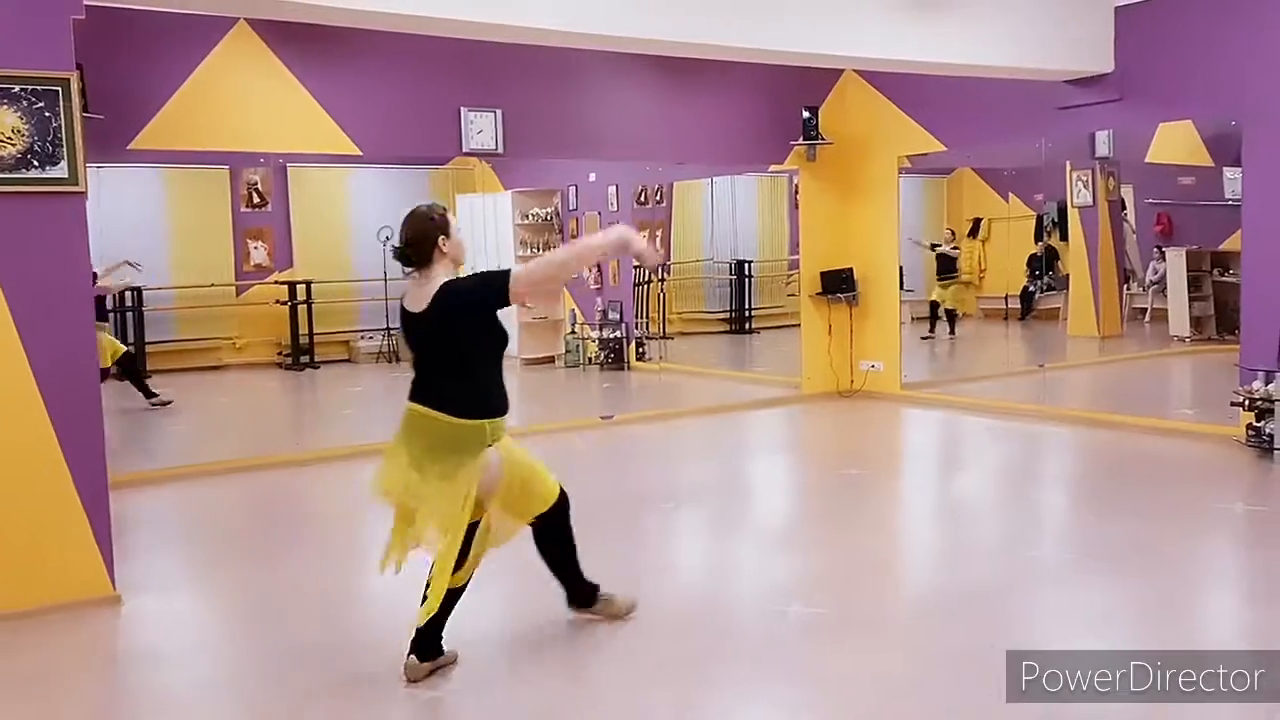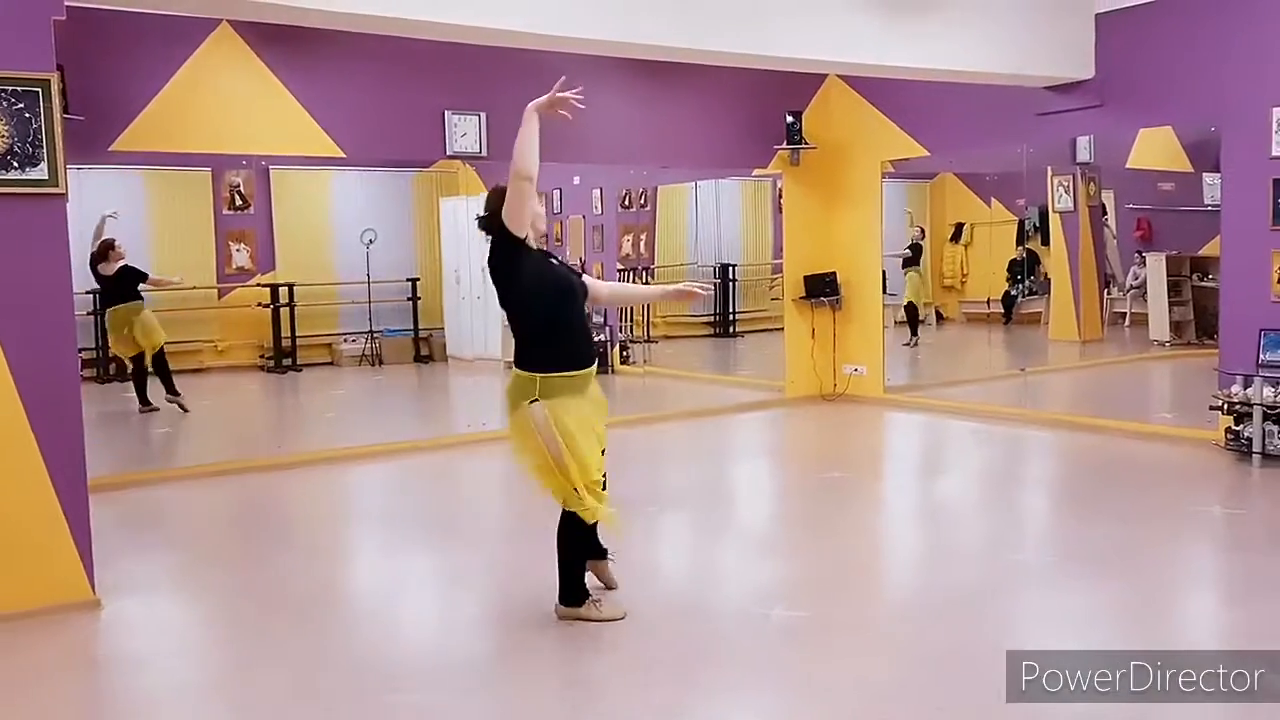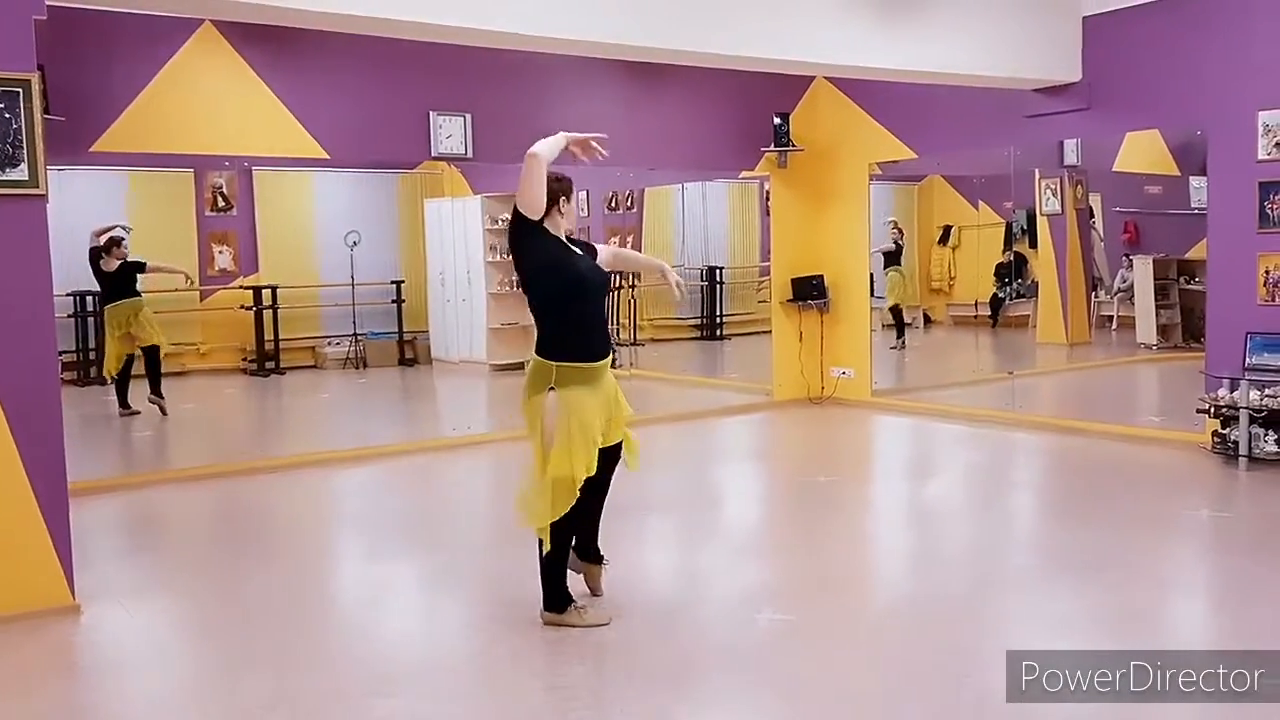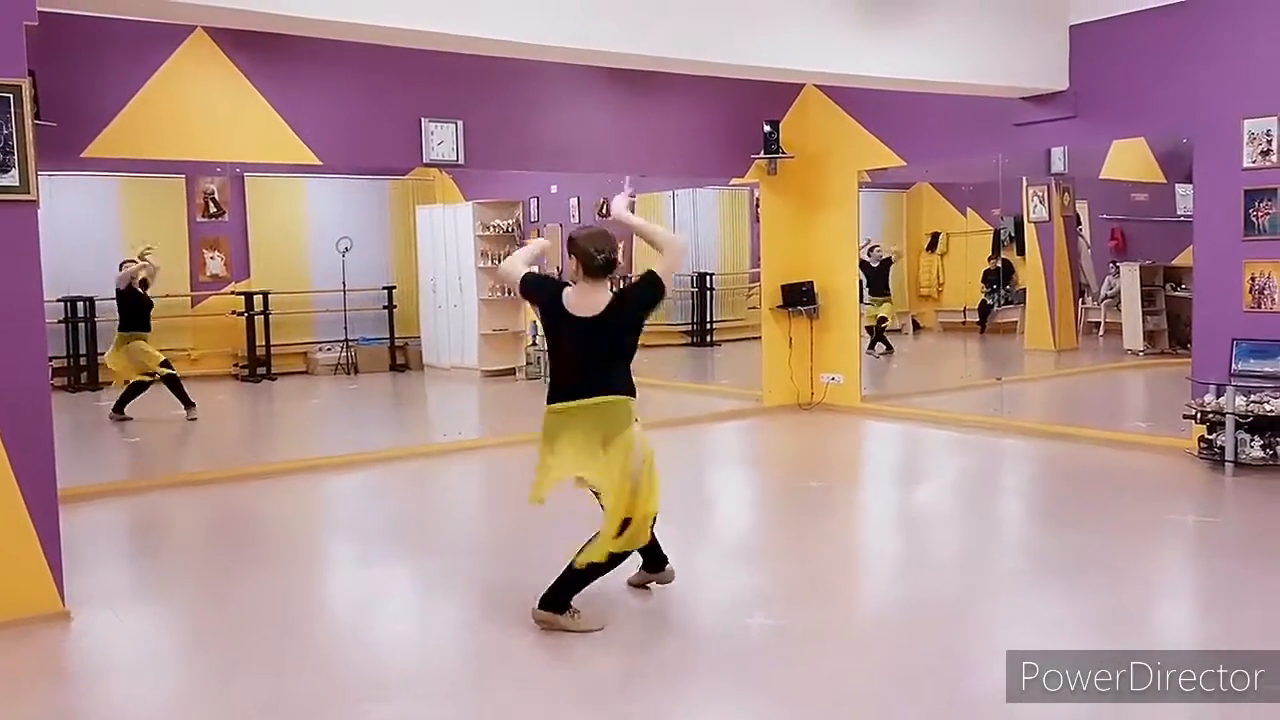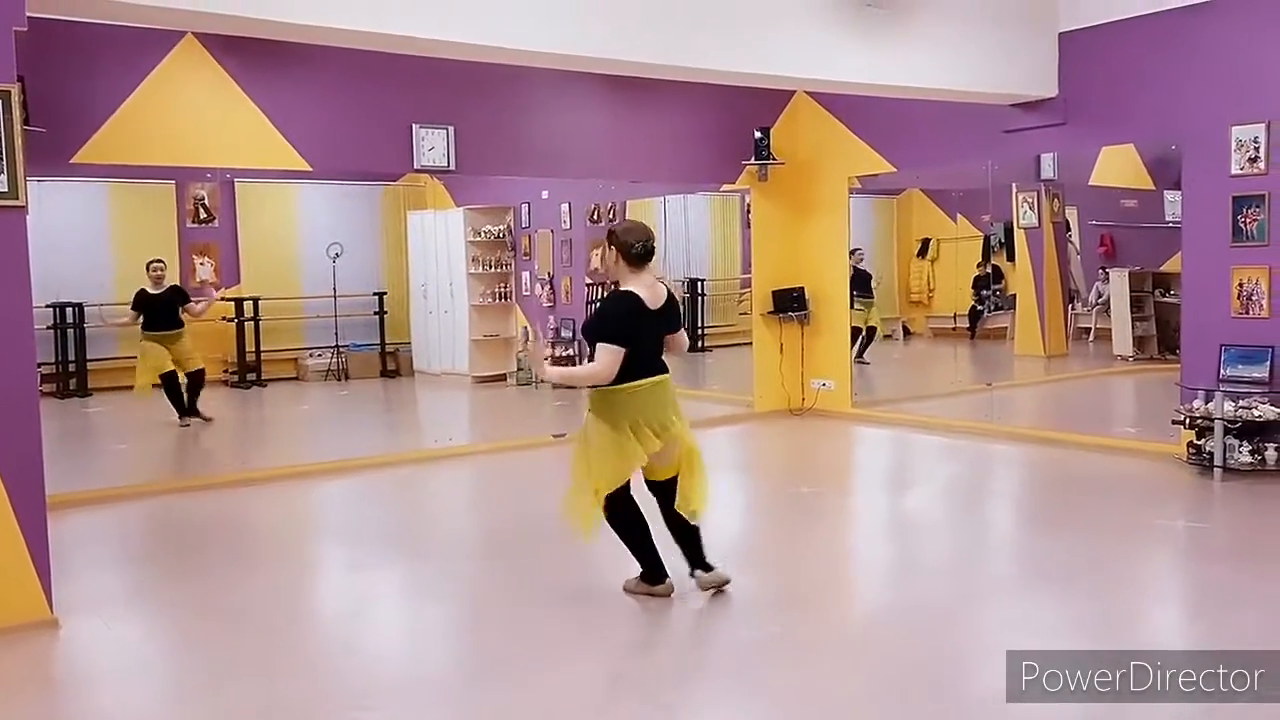
dt=0.5s
person 1, frame 1
left shoulder: (413, 303)
right shoulder: (461, 297)
right elbow: (546, 271)
right wrist: (617, 238)
left hip: (427, 434)
right hip: (471, 441)
left knee: (461, 538)
right knee: (550, 505)
left ankle: (425, 651)
right ankle: (584, 597)
person 1, frame 2
left shoulder: (546, 263)
right shoulder: (507, 259)
left elbow: (605, 292)
right elbow: (522, 179)
left wrist: (669, 291)
right wrist: (534, 112)
left hip: (574, 388)
right hip: (546, 396)
left knee: (585, 480)
right knee: (582, 489)
left ankle: (590, 553)
right ankle: (573, 598)
person 1, frame 3
left shoulder: (572, 249)
right shoulder: (532, 242)
left elbow: (613, 256)
right elbow: (535, 158)
left wrist: (658, 266)
right wrist: (568, 139)
left hip: (592, 377)
right hip: (562, 384)
left knee: (607, 458)
right knee: (565, 489)
left ankle: (586, 551)
right ankle: (556, 604)
person 1, frame 4
left shoulder: (552, 296)
right shoulder: (628, 304)
left elbow: (509, 270)
right elbow: (674, 250)
left wrist: (535, 245)
right wrist: (625, 217)
left hip: (563, 422)
right hip: (610, 422)
left knee: (625, 500)
right knee: (629, 517)
left ankle: (654, 562)
right ankle: (554, 604)
person 1, frame 5
left shoulder: (619, 304)
right shoulder: (664, 295)
left elbow: (604, 370)
right elbow: (679, 346)
left wrist: (552, 374)
left hip: (617, 410)
right hip: (659, 402)
left knee: (611, 492)
right knee: (669, 489)
left ankle: (655, 576)
right ankle: (701, 567)
person 2, frame 1
left shoulder: (91, 277)
left elbow: (100, 275)
right elbow: (109, 288)
left wrist: (122, 263)
right wrist: (126, 282)
left hip: (99, 331)
right hip: (93, 332)
left knee: (129, 360)
right knee: (102, 371)
left ankle: (151, 396)
person 2, frame 2
left shoulder: (96, 267)
right shoulder: (127, 271)
left elbow: (96, 241)
right elbow: (156, 282)
left wrist: (102, 220)
right wrist: (175, 281)
left hip: (114, 317)
right hip: (135, 313)
left knee: (137, 360)
right knee: (156, 354)
left ankle: (144, 402)
right ankle: (172, 393)
person 2, frame 3
left shoulder: (97, 264)
right shoulder: (127, 266)
left elbow: (94, 235)
right elbow: (158, 268)
left wrist: (114, 226)
right wrist: (183, 271)
left hip: (113, 315)
right hip: (135, 310)
left knee: (123, 359)
right knee: (151, 352)
left ankle: (124, 405)
right ankle: (156, 393)
person 2, frame 4
left shoulder: (140, 287)
right shoulder: (124, 288)
left elbow: (152, 274)
right elbow: (120, 279)
left wrist: (147, 261)
right wrist: (142, 263)
left hip: (139, 340)
right hip: (130, 341)
left knee: (146, 379)
right knee: (165, 369)
left ankle: (117, 410)
right ankle: (189, 405)
person 2, frame 5
left shoulder: (176, 290)
right shoulder: (142, 294)
left elbow: (195, 312)
right elbow: (131, 319)
left wrist: (209, 301)
right wrist: (109, 322)
left hip: (178, 338)
right hip: (153, 342)
left knee: (198, 374)
right knee: (169, 378)
left ankle: (192, 408)
right ankle: (184, 414)
